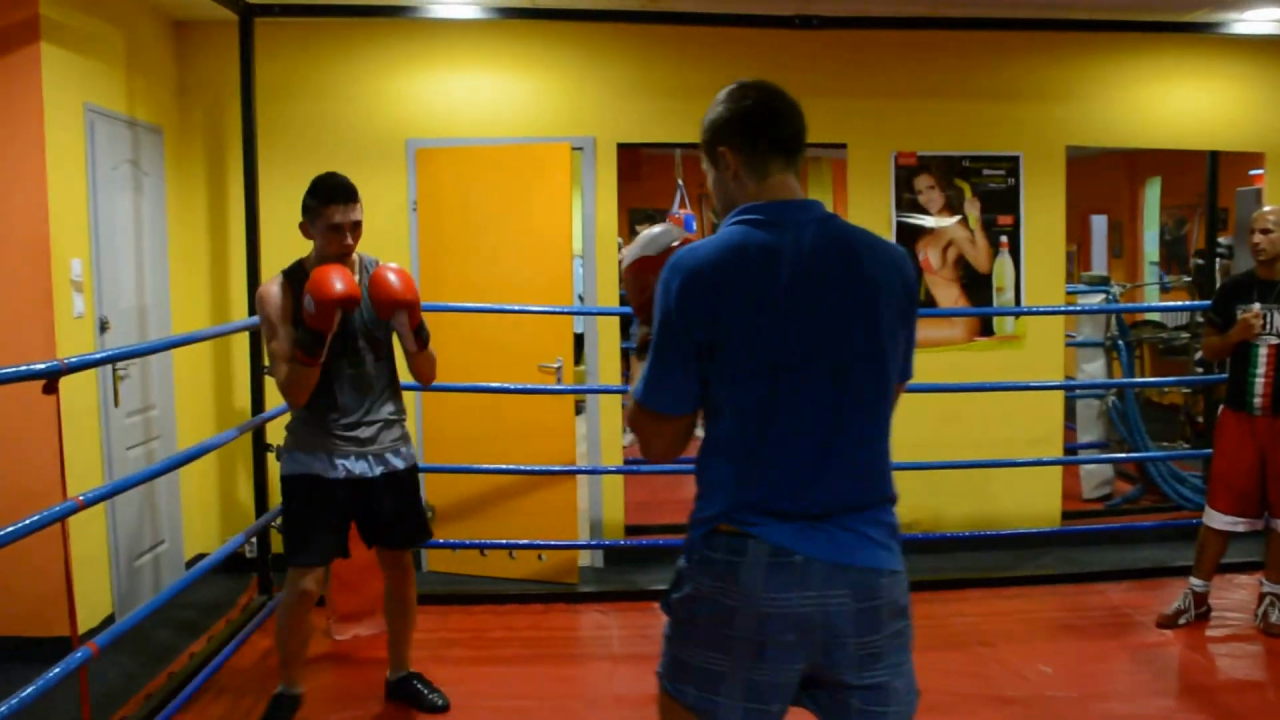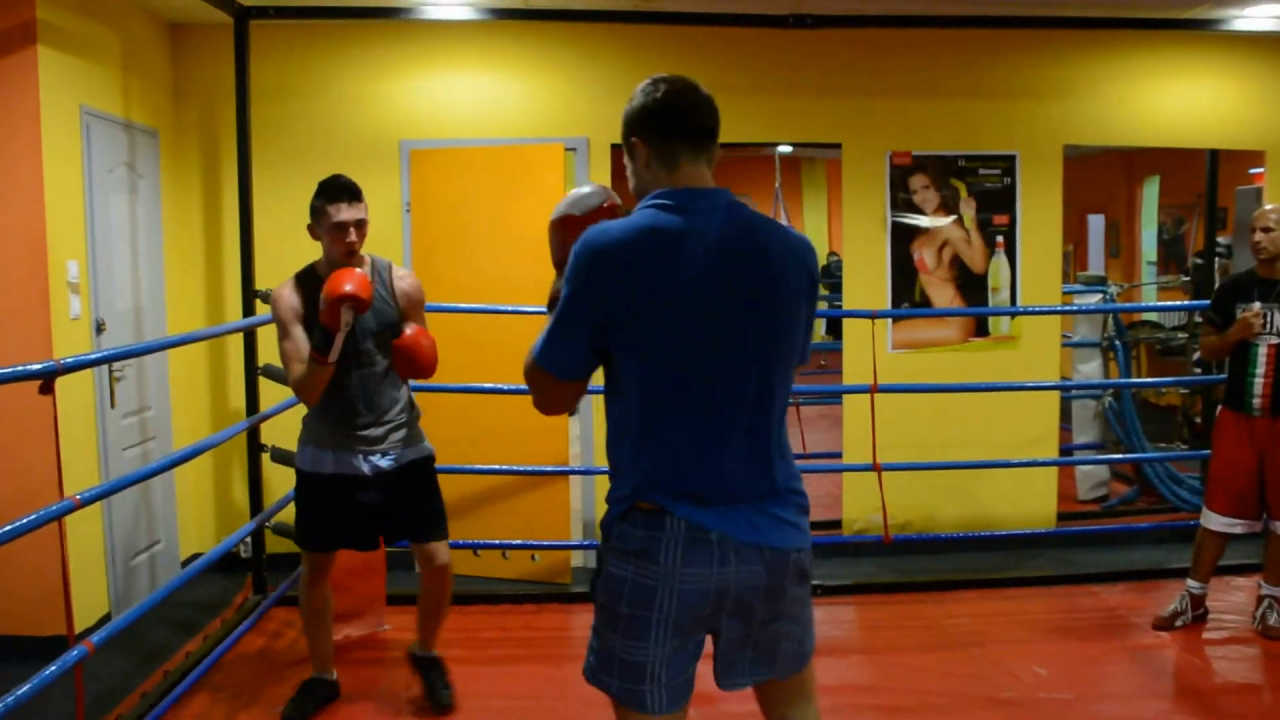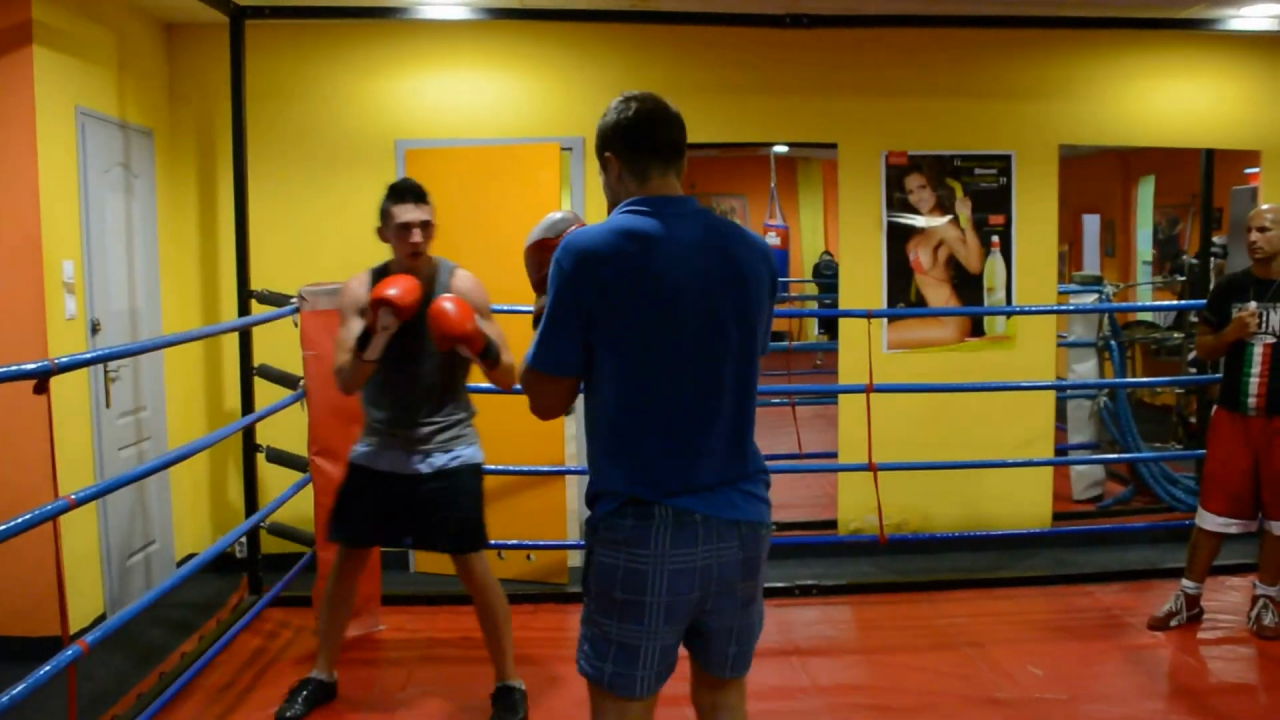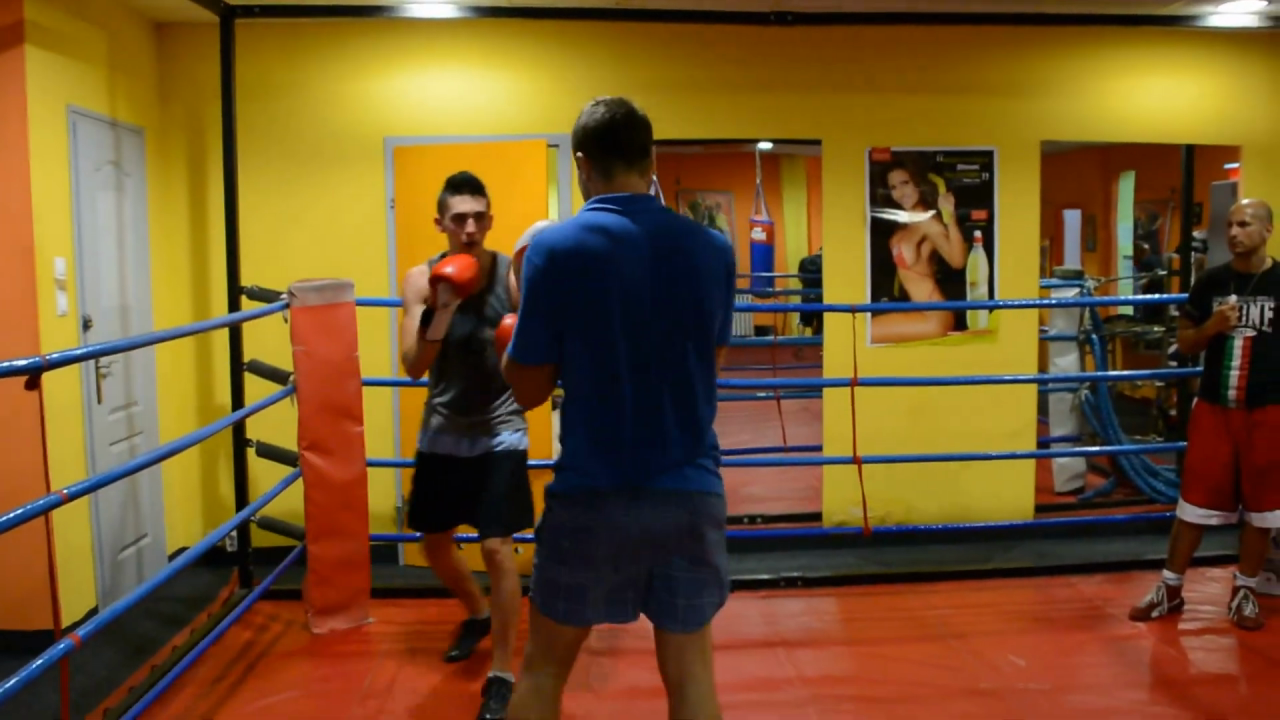
dt=0.3s
person 1, frame 1
left shoulder: (696, 270)
right shoulder: (888, 265)
left elbow: (658, 442)
left wrist: (657, 340)
left hip: (739, 568)
right hip: (865, 563)
person 1, frame 2
left shoulder: (606, 250)
right shoulder: (792, 253)
left elbow: (550, 394)
left wrist: (565, 297)
left hip: (657, 543)
right hip: (773, 534)
person 1, frame 3
left shoulder: (586, 253)
right shoulder: (753, 254)
left elbow: (546, 400)
left wrist: (552, 311)
left hip: (634, 528)
right hip: (739, 520)
person 1, frame 4
left shoulder: (555, 249)
right shoulder: (710, 249)
left elbow: (528, 387)
left hip: (591, 498)
right hip: (692, 492)
left knee: (543, 669)
person 2, frame 1
left shoulder: (386, 279)
right shoulder: (278, 293)
left elbow: (425, 375)
right elbow: (294, 394)
left wrist: (413, 324)
right wrist: (318, 332)
left hip: (388, 452)
right hip: (316, 460)
left knee: (399, 567)
right knee: (302, 584)
left ankle: (400, 674)
person 2, frame 2
left shoulder: (401, 282)
right shoulder: (292, 295)
left elbow: (424, 363)
right elbow: (307, 391)
left wrist: (421, 358)
right wrist: (334, 330)
left hip: (400, 449)
right hip: (329, 455)
left knee: (438, 561)
right knee: (316, 567)
left ankle: (426, 653)
right ankle: (322, 676)
person 2, frame 3
left shoulder: (463, 286)
right shoulder: (361, 291)
left elbow: (507, 376)
right elbow: (347, 382)
left wrist: (480, 343)
right wrist: (379, 331)
left hip: (448, 450)
right hip: (378, 449)
left knee: (472, 564)
right knee: (347, 561)
right ankle: (324, 675)
person 2, frame 4
left shoulder: (515, 277)
right shoulder: (422, 279)
right elbow: (413, 366)
right wrist: (441, 309)
left hip: (498, 434)
right hip: (442, 433)
left knee: (497, 548)
right knee: (433, 539)
left ankle: (502, 673)
right ankle: (479, 614)
person 3, frame 1
right shoulder: (1233, 289)
right elbow: (1208, 350)
right wrist: (1236, 335)
right hip: (1239, 414)
right knee: (1220, 508)
right ankle: (1197, 596)
person 3, frame 2
right shoulder: (1234, 288)
right elbow: (1207, 350)
right wrist: (1236, 333)
right hip: (1238, 415)
right knee: (1218, 510)
right ankle: (1194, 598)
person 3, frame 3
right shoulder: (1230, 287)
right elbow: (1203, 349)
right wrist: (1231, 332)
right hip: (1233, 415)
right knee: (1213, 509)
right ankle: (1189, 597)
person 3, frame 4
right shoulder: (1210, 282)
right elbow: (1185, 343)
right wrist: (1212, 326)
right hip: (1214, 407)
right knee: (1194, 501)
left ankle: (1244, 591)
right ankle: (1170, 588)
